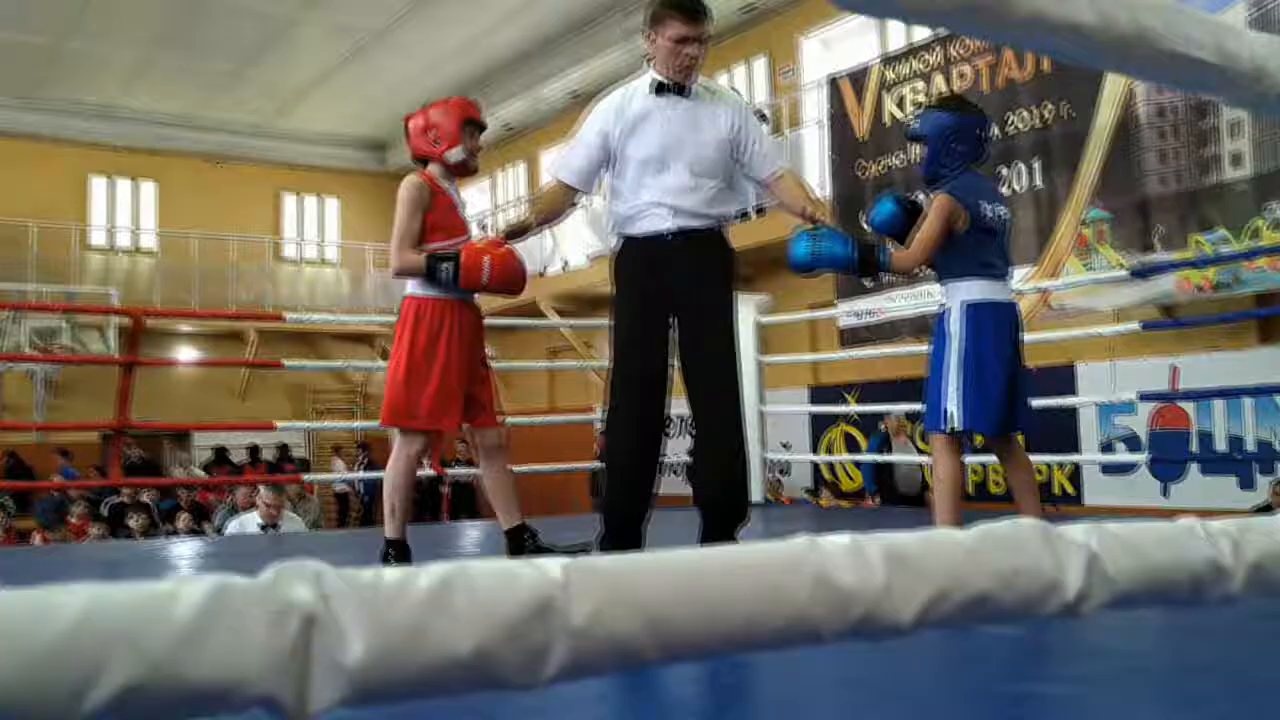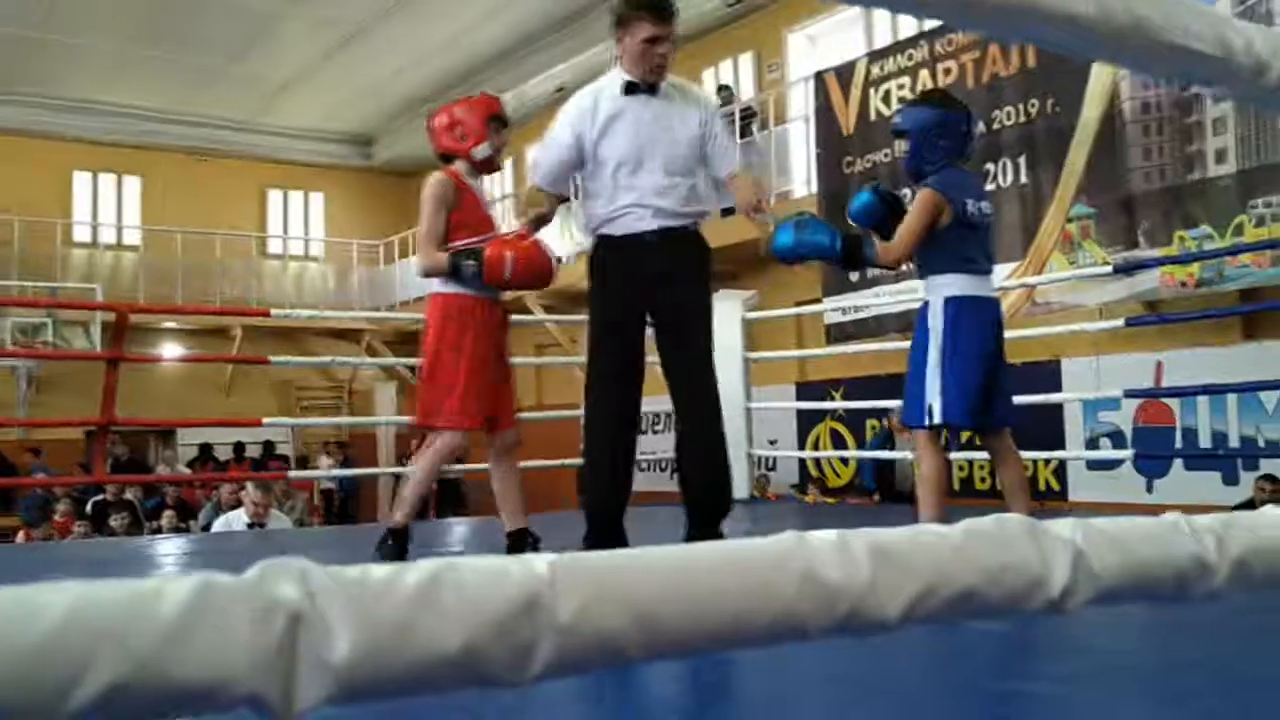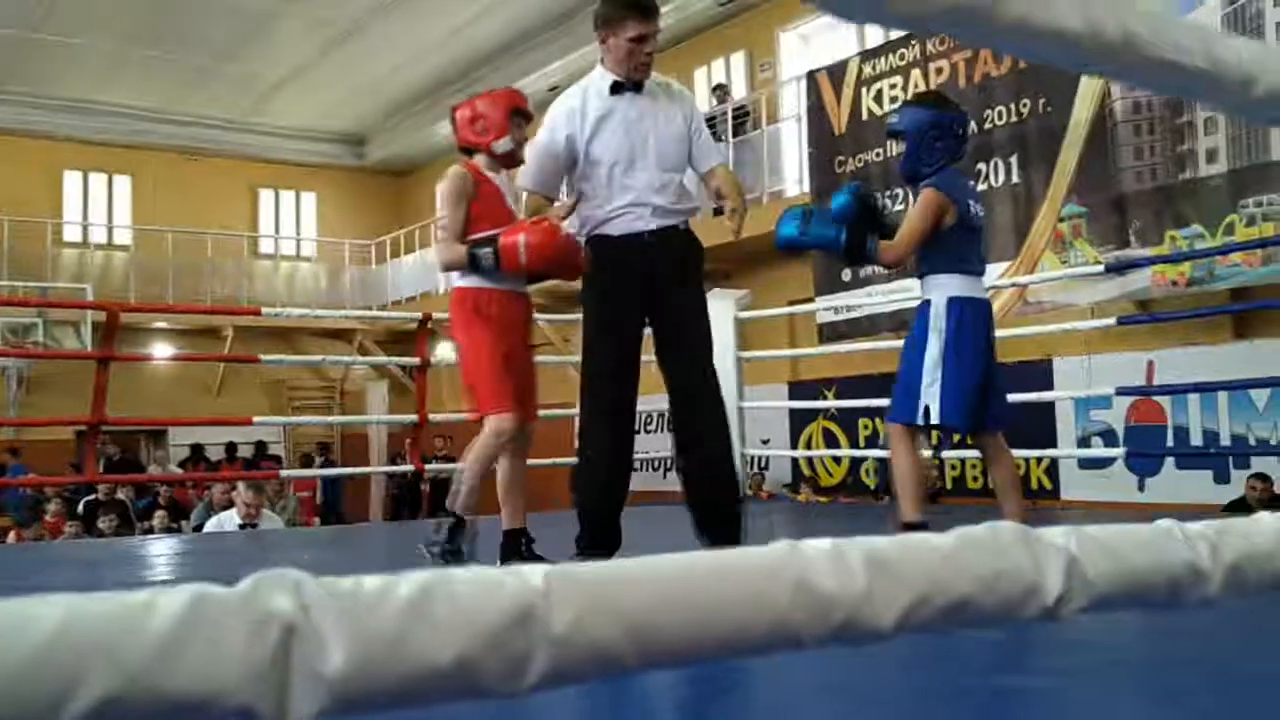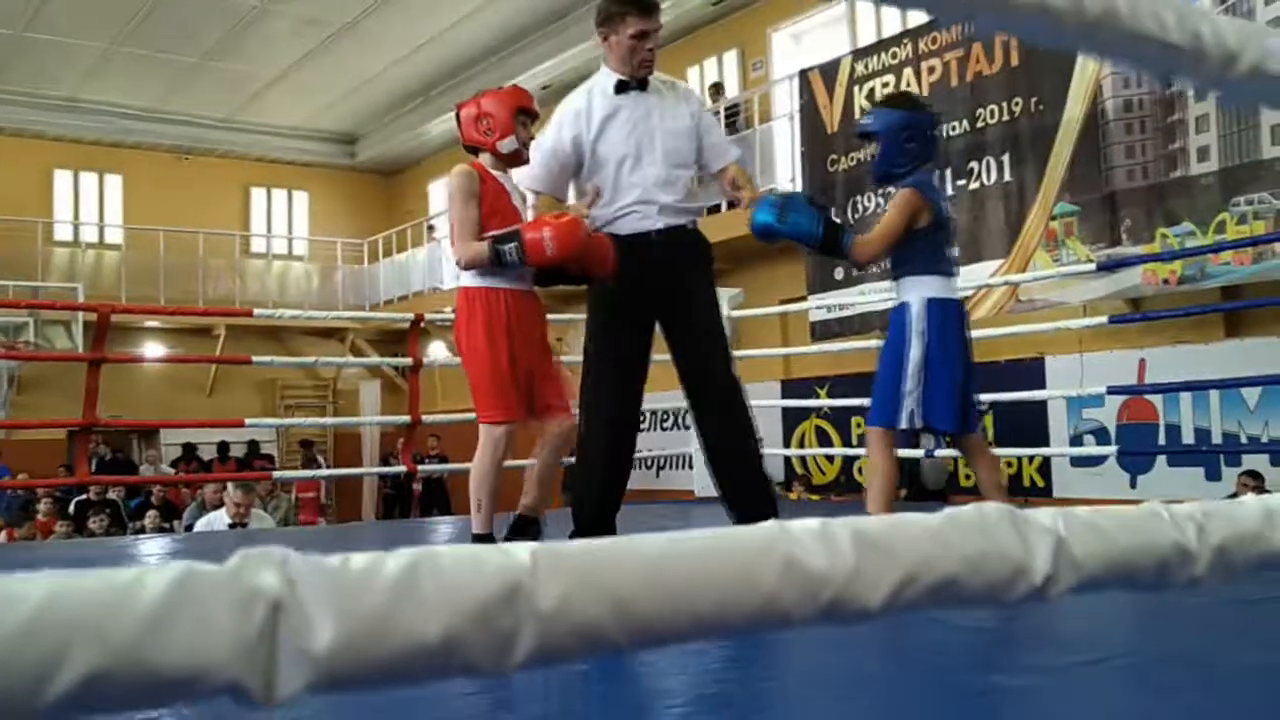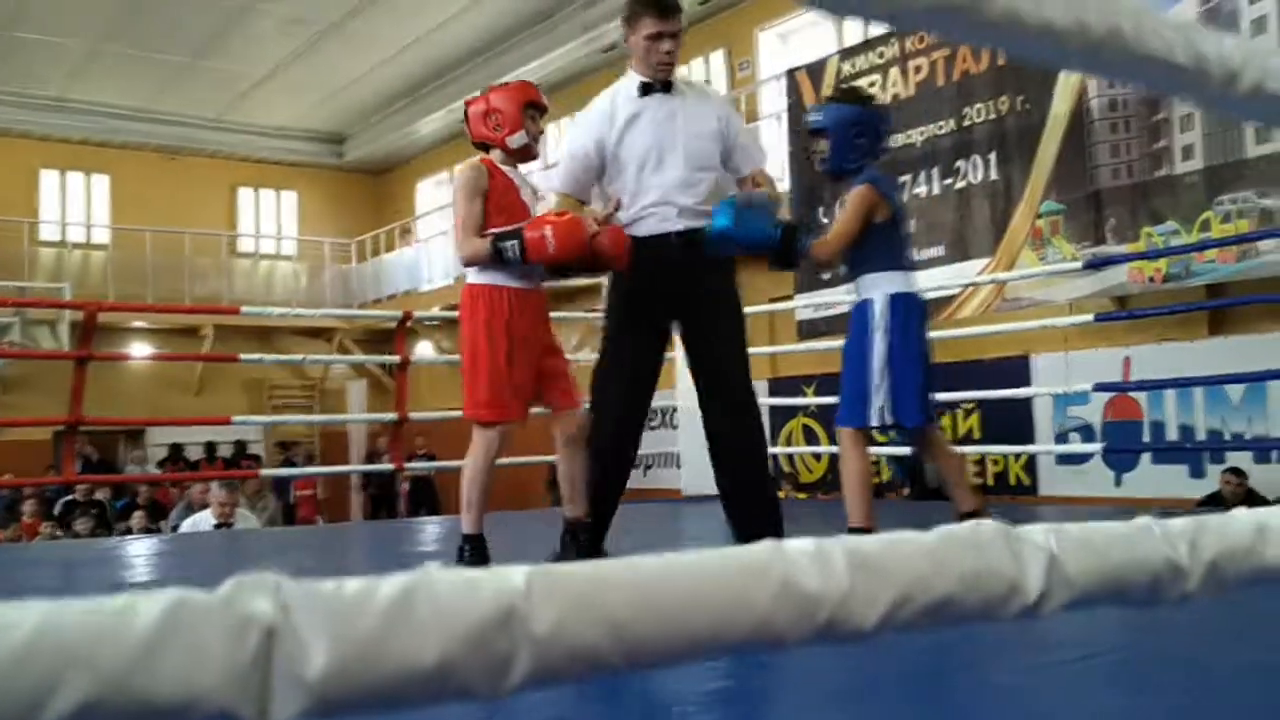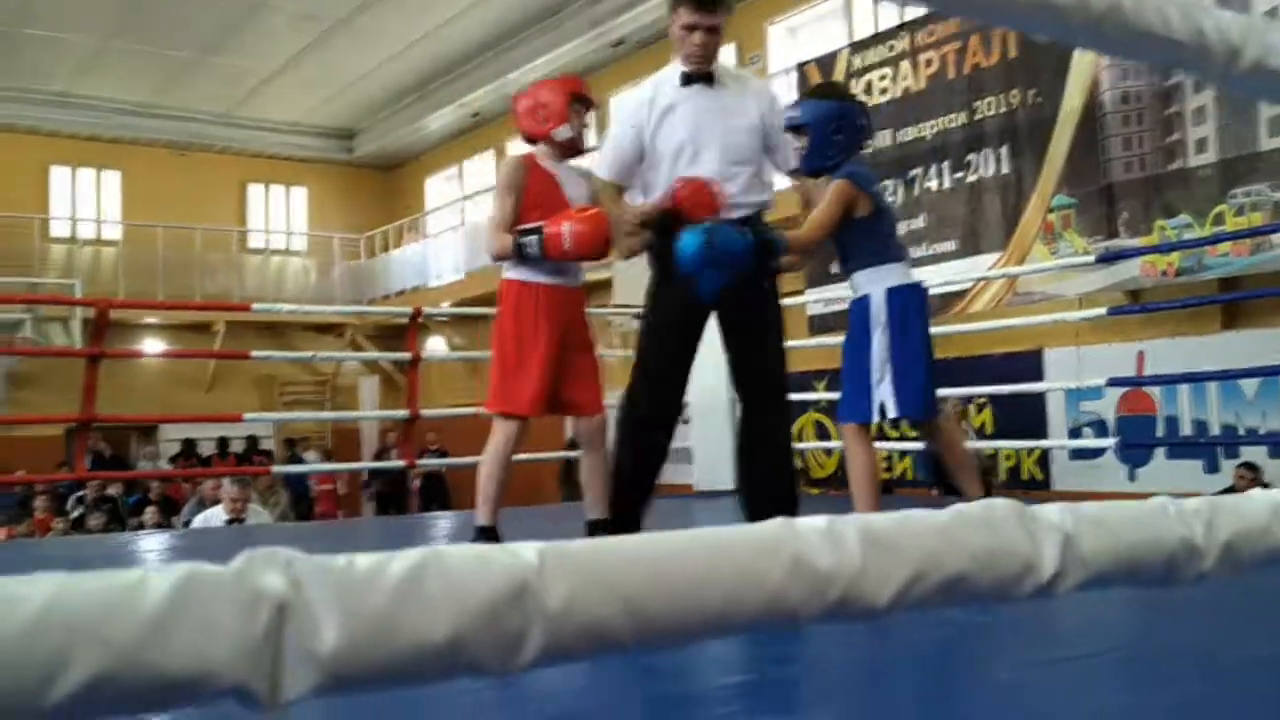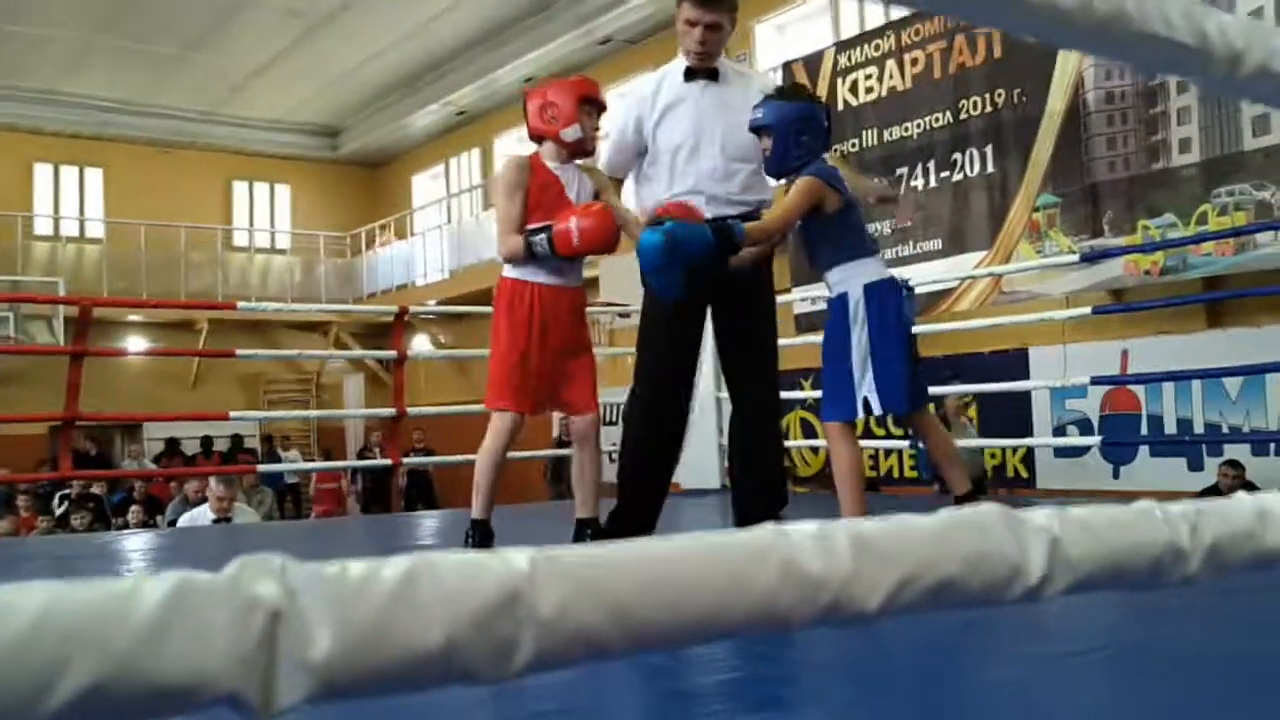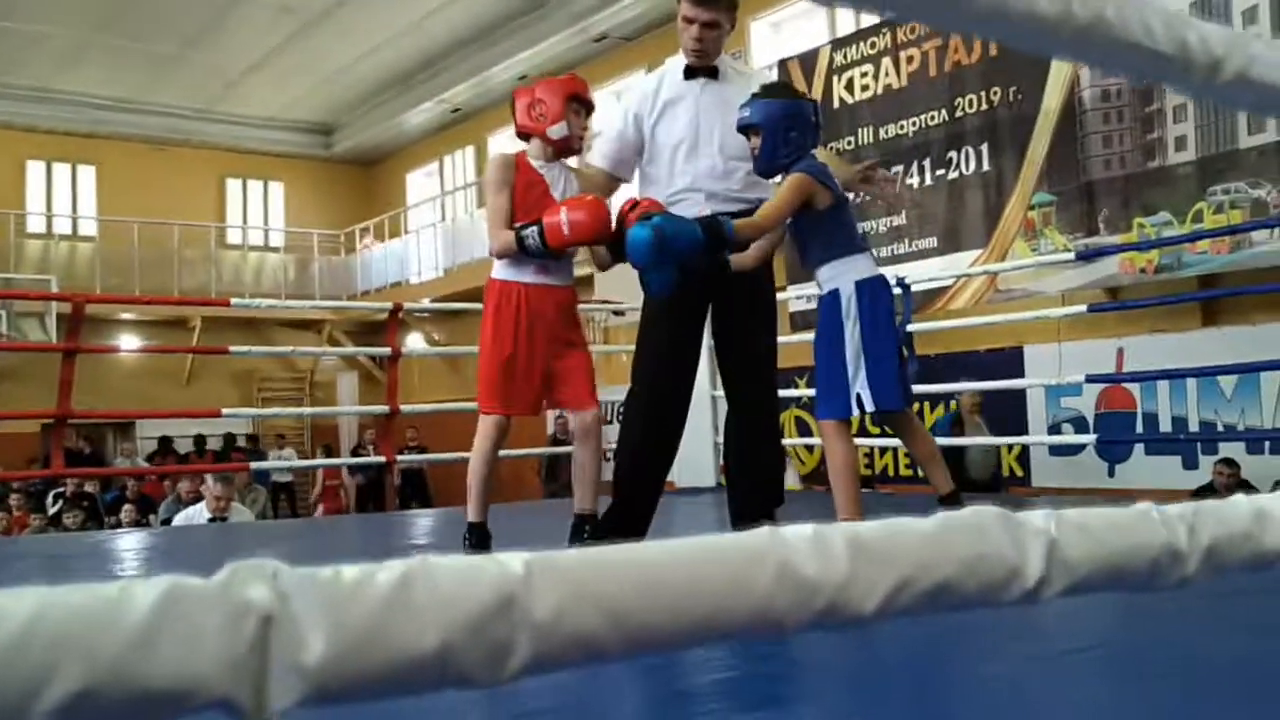
dt=0.2s
person 1, frame 1
left shoulder: (729, 108)
right shoulder: (617, 108)
left elbow: (775, 175)
right elbow: (568, 183)
left wrist: (816, 212)
right wrist: (528, 221)
left hip: (704, 253)
right hip: (642, 256)
left knee: (715, 389)
right knee: (634, 393)
left ankle: (721, 532)
right ankle: (620, 538)
person 1, frame 2
left shoulder: (696, 105)
right shoulder: (585, 108)
left elbow: (730, 172)
right elbow: (546, 188)
left wrist: (753, 204)
right wrist: (531, 219)
left hip: (680, 251)
right hip: (618, 255)
left knee: (695, 387)
right knee: (611, 393)
left ankle: (706, 529)
right ankle: (604, 536)
person 1, frame 3
left shoulder: (678, 101)
right shoulder: (572, 109)
left elbow: (711, 167)
right elbow: (536, 193)
left wrist: (730, 196)
left hip: (674, 250)
right hip: (611, 256)
left knee: (696, 386)
right knee: (607, 395)
left ankle: (722, 529)
right ankle: (597, 540)
person 1, frame 4
left shoulder: (685, 100)
right shoulder: (579, 110)
left elbow: (723, 165)
right elbow: (545, 196)
left wrist: (744, 193)
left hip: (683, 251)
right hip: (620, 257)
left knee: (715, 384)
right knee: (608, 398)
left ankle: (758, 519)
right ankle: (592, 531)
person 1, frame 5
left shoulder: (711, 104)
right shoulder: (604, 112)
left elbow: (750, 172)
right elbow: (568, 197)
left hip: (707, 253)
right hip: (643, 260)
left knee: (729, 391)
right knee: (618, 398)
left ankle: (759, 530)
right ankle: (586, 531)
person 1, frame 6
left shoulder: (756, 94)
right shoulder: (645, 101)
left elbow: (800, 164)
right elbow: (609, 184)
right wrist: (626, 222)
left hip: (746, 246)
right hip: (680, 251)
left knee: (763, 384)
right knee: (654, 386)
left ankle: (772, 522)
right ankle: (621, 524)
person 1, frame 7
left shoulder: (758, 91)
right shoulder: (648, 95)
right elbow: (609, 174)
left hip: (743, 243)
left knee: (754, 382)
right knee: (659, 386)
left ankle: (760, 519)
right ankle: (629, 525)
person 1, frame 8
left shoulder: (757, 89)
right shoulder: (649, 93)
right elbow: (605, 171)
left knee: (752, 381)
right knee: (657, 384)
left ankle: (755, 519)
right ankle: (622, 525)
person 2, frame 1
left shoulder: (450, 193)
right shoulder: (417, 186)
right elbow: (399, 261)
left wrist: (492, 268)
right wrist: (458, 267)
left hip: (461, 322)
right hip: (431, 320)
left knee: (490, 438)
right knee: (415, 439)
left ankle: (521, 543)
right ankle: (394, 553)
person 2, frame 2
left shoulder: (479, 192)
right shoulder: (443, 183)
right elbow: (429, 260)
left wrist: (517, 269)
right wrist: (486, 262)
left hip: (487, 320)
right hip: (456, 316)
left knee: (505, 437)
right knee: (451, 437)
left ankle: (521, 542)
right ankle: (393, 537)
person 2, frame 3
left shoulder: (506, 187)
right shoulder: (461, 177)
right elbow: (447, 253)
left wrist: (548, 259)
right wrist: (503, 251)
left hip: (512, 312)
right hip: (477, 307)
left knee: (519, 433)
right knee: (503, 421)
left ankle: (515, 545)
right ankle: (454, 524)
person 2, frame 4
left shoulder: (514, 190)
right shoulder: (467, 176)
right elbow: (467, 253)
left wrist: (570, 264)
right wrist: (525, 245)
left hip: (525, 313)
right hip: (485, 310)
left knee: (560, 421)
right knee: (499, 429)
left ankle: (523, 529)
right ankle: (481, 544)
person 2, frame 5
left shoulder: (525, 185)
right shoulder: (476, 173)
right elbow: (467, 249)
left wrist: (589, 252)
right wrist: (531, 244)
left hip: (532, 310)
right hip: (492, 307)
left knee: (573, 421)
right knee: (491, 431)
left ankle: (577, 536)
right ankle: (471, 548)
person 2, frame 6
left shoulder: (582, 181)
right shoulder: (517, 170)
left elbow: (618, 237)
right elbow: (495, 245)
right wrist: (552, 241)
left hip: (570, 307)
right hip: (527, 303)
left knee: (592, 423)
right knee: (511, 423)
left ankle: (600, 532)
right ankle: (483, 536)
person 2, frame 7
left shoulder: (591, 180)
right shoulder: (519, 169)
left elbow: (634, 231)
right elbow: (508, 246)
right wrist: (556, 239)
left hip: (570, 308)
right hip: (524, 301)
left knee: (586, 421)
right knee: (507, 418)
left ankle: (588, 532)
right ankle: (478, 533)
person 2, frame 8
left shoulder: (575, 180)
right shoulder: (505, 167)
left elbow: (600, 255)
right elbow: (498, 242)
right wrist: (551, 232)
left hip: (561, 307)
right hip: (512, 303)
left knee: (589, 417)
right knee: (495, 421)
left ankle: (583, 533)
right ankle: (475, 538)
person 3, frame 1
left shoulder: (949, 195)
right shoulder: (991, 192)
left elbow: (910, 261)
left wrist: (846, 253)
right wrist: (915, 225)
left hip: (968, 316)
right hip: (1001, 313)
left knee: (944, 436)
right knee: (1004, 437)
person 3, frame 2
left shoulder: (933, 190)
right shoulder: (974, 187)
left elbow: (892, 256)
left wrist: (827, 243)
right wrist: (894, 220)
left hip: (950, 310)
right hip: (983, 308)
left knee: (924, 429)
right knee: (993, 432)
person 3, frame 3
left shoulder: (935, 190)
right shoulder: (961, 188)
left elbow: (895, 254)
right elbow: (916, 250)
left wrist: (834, 235)
right wrist: (872, 223)
left hip: (947, 312)
right hip: (971, 311)
left knee: (902, 427)
right knee: (986, 434)
left ankle: (911, 537)
person 3, frame 4
left shoulder: (911, 191)
right shoulder: (925, 190)
left elbow: (867, 251)
right elbow: (879, 249)
left wrist: (811, 228)
right wrist: (818, 227)
left hip: (922, 313)
right hip: (943, 312)
left knee: (880, 431)
right knee: (964, 433)
person 3, frame 5
left shoulder: (865, 186)
right shoulder: (873, 185)
left elbow: (827, 251)
right elbow: (838, 251)
left wrist: (770, 235)
right wrist: (775, 240)
left hip: (884, 309)
right hip: (897, 308)
left knee: (851, 430)
right knee: (920, 426)
left ankle: (860, 540)
right ankle: (975, 519)
person 3, frame 6
left shoulder: (843, 182)
right shoulder: (851, 180)
left elbow: (806, 239)
right elbow: (808, 251)
left hip: (884, 303)
right hip: (891, 302)
left knee: (854, 424)
right knee: (927, 419)
person 3, frame 7
left shoulder: (812, 179)
right shoulder: (813, 179)
left elbow: (764, 231)
right elbow: (768, 246)
left wrist: (703, 238)
right wrist: (705, 266)
left hip: (861, 298)
right hip: (871, 296)
left knee: (838, 422)
right knee: (913, 412)
right ankle: (967, 505)
person 3, frame 8
left shoulder: (803, 177)
right shoulder: (803, 178)
left elbow: (756, 227)
right elbow: (757, 255)
left wrist: (694, 235)
left hip: (853, 296)
right hip: (856, 296)
left knee: (832, 420)
right knee: (895, 413)
right ankle: (953, 507)
